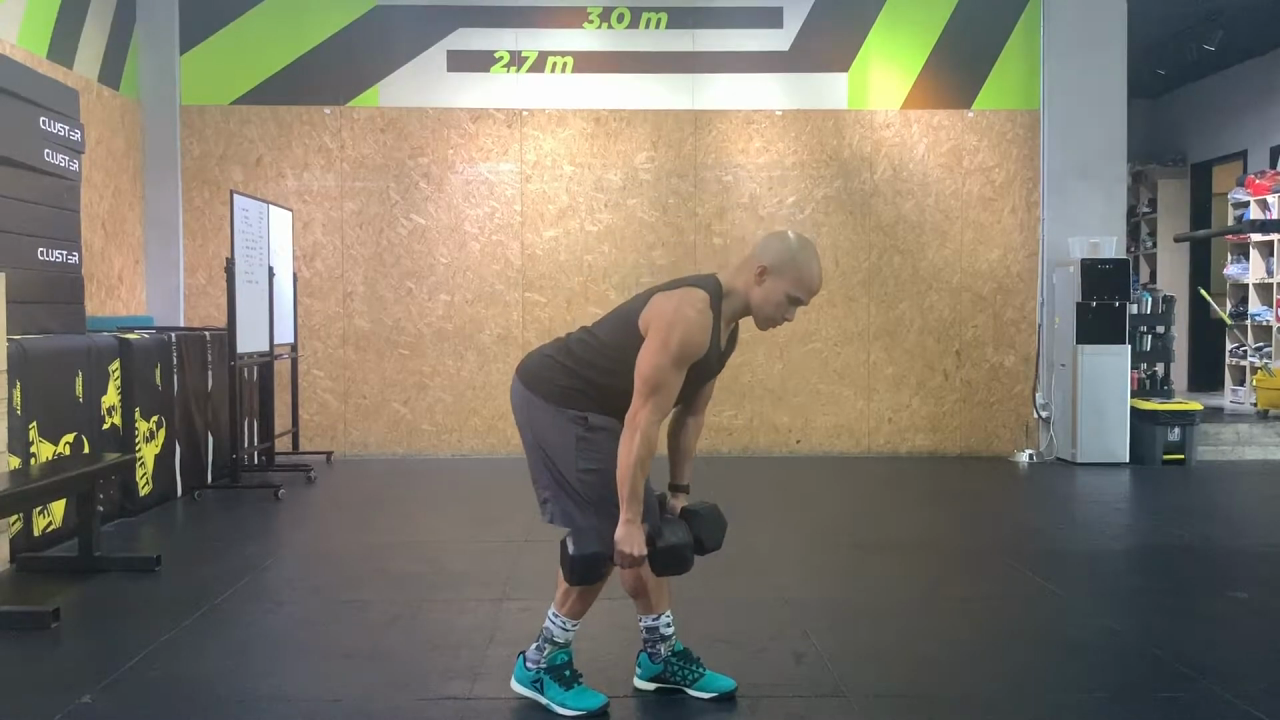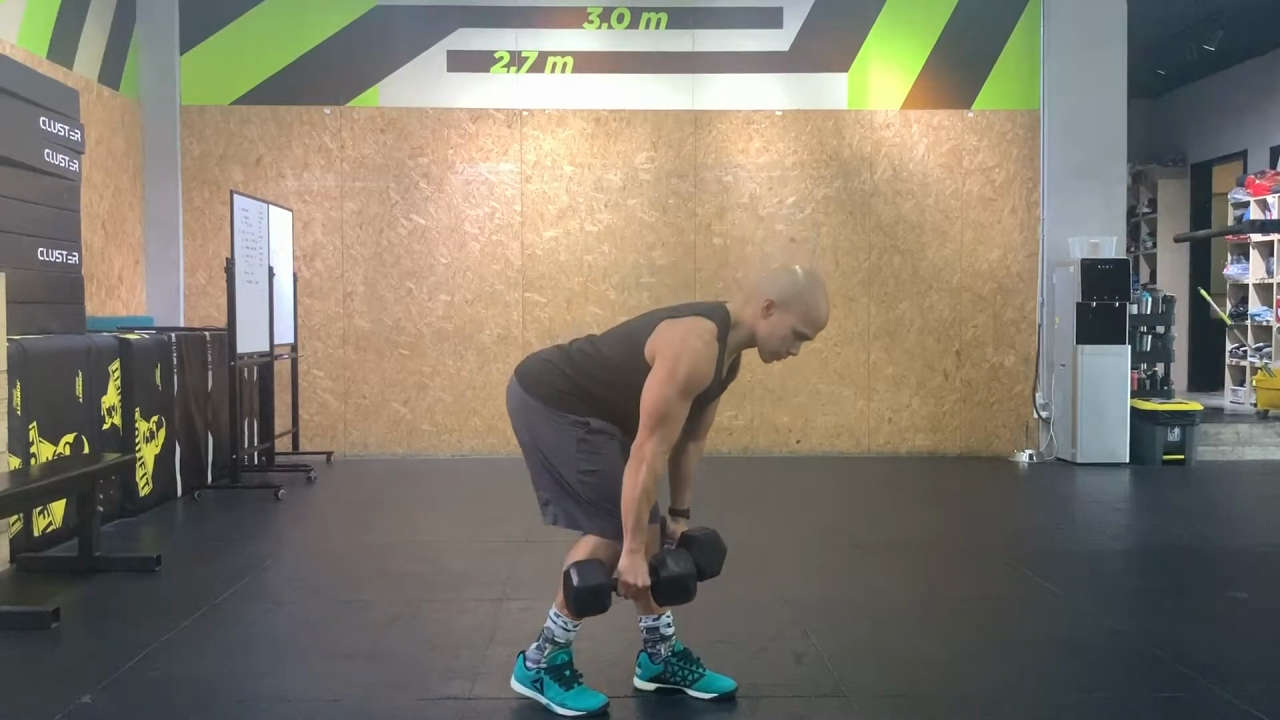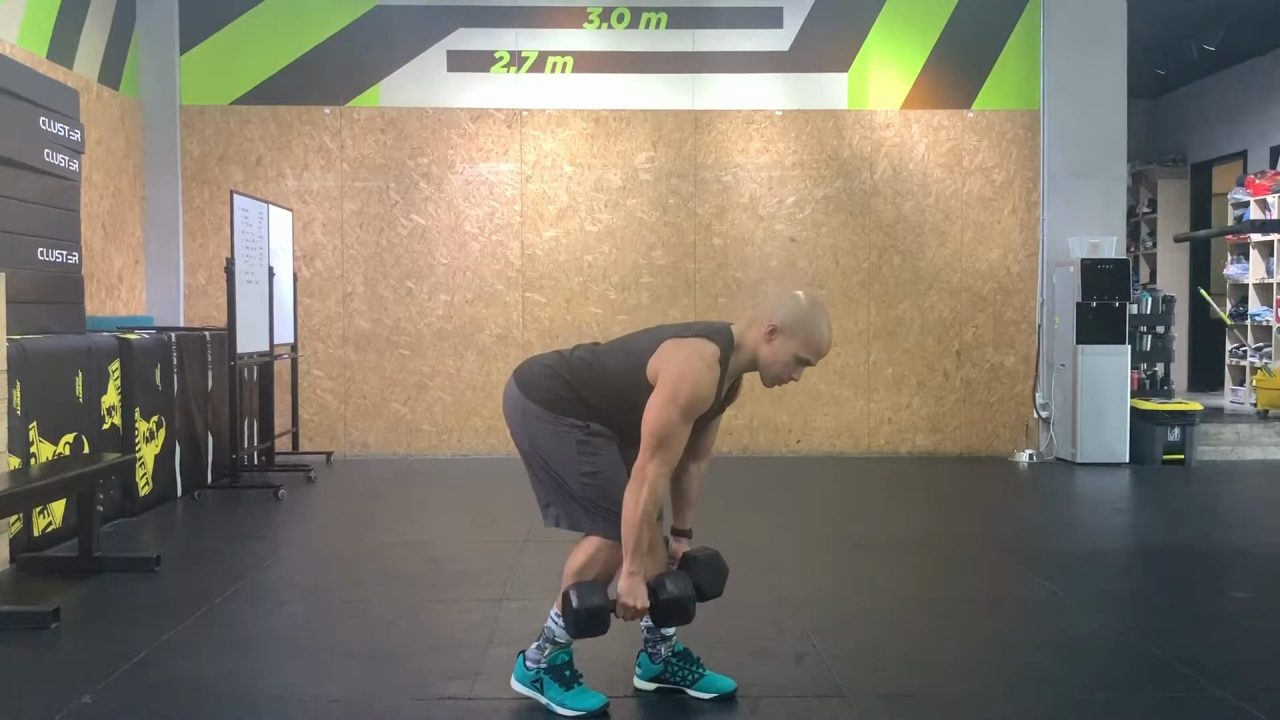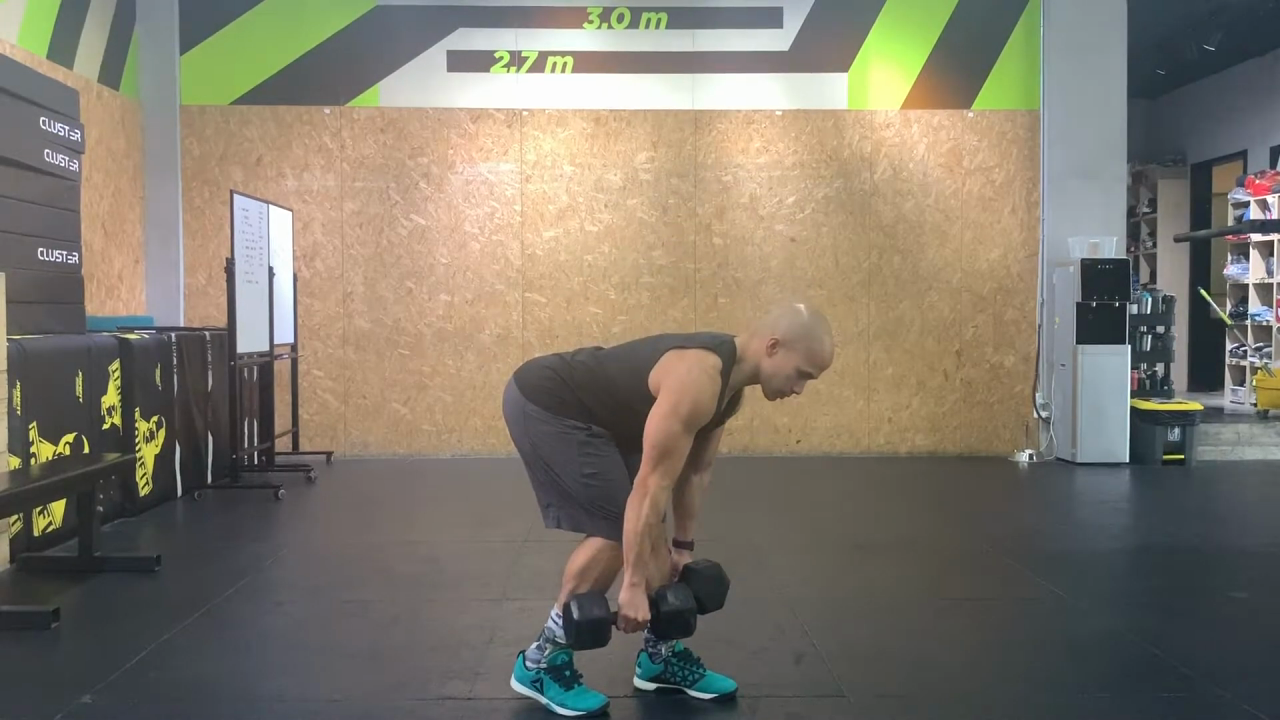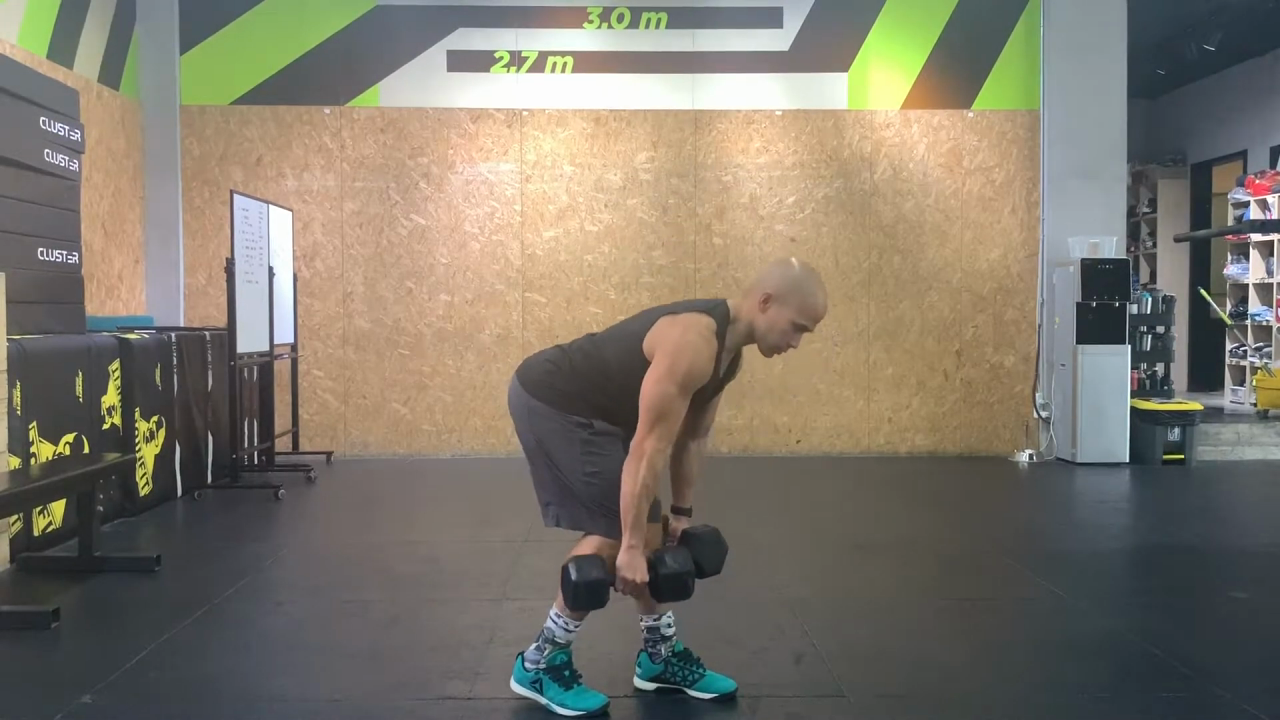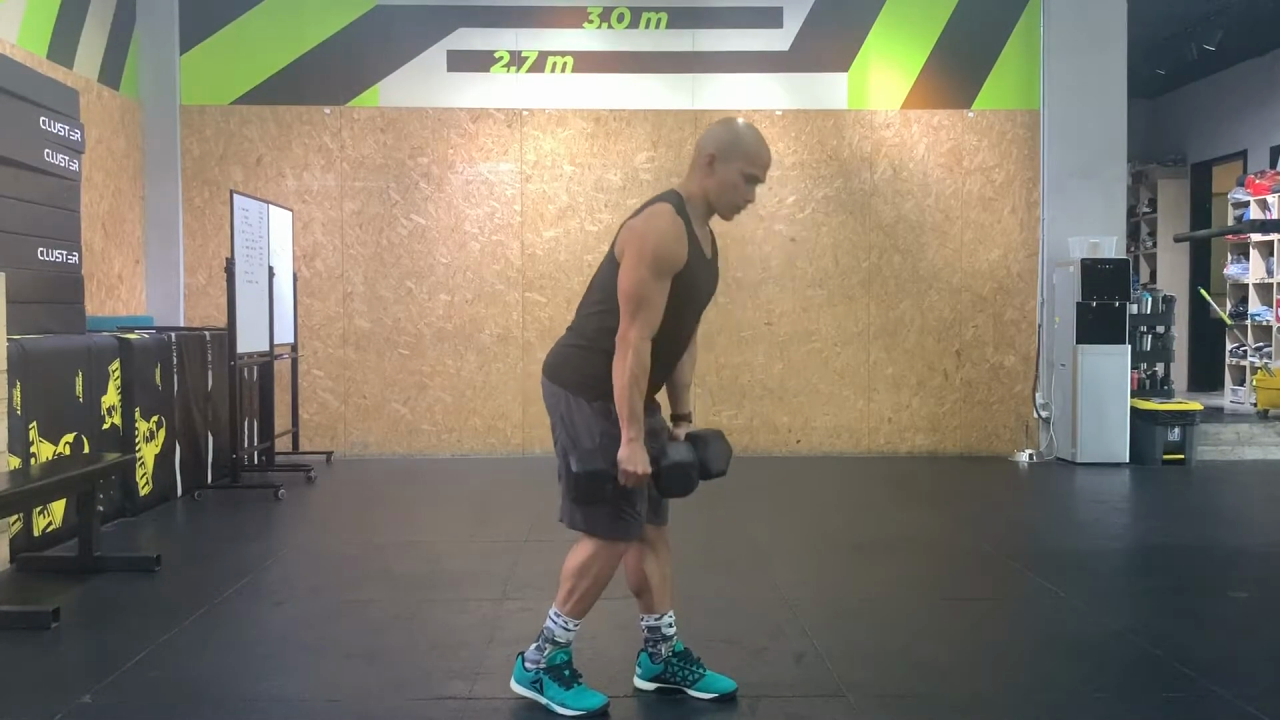
dt=0.4s
person 1, frame 1
left shoulder: (725, 325)
right shoulder: (688, 316)
left elbow: (690, 414)
right elbow: (643, 422)
left wrist: (680, 491)
right wrist: (628, 521)
left hip: (592, 405)
right hip: (553, 398)
left knee: (646, 531)
right knee: (606, 532)
left ankle: (661, 655)
right ankle: (540, 663)
person 1, frame 2
left shoulder: (727, 352)
right shoulder: (695, 346)
left elbow: (690, 439)
right elbow: (648, 452)
left wrist: (680, 516)
right wrist: (632, 553)
left hip: (589, 408)
right hip: (548, 400)
left knee: (645, 527)
right knee: (612, 530)
left ankle: (660, 656)
right ankle: (541, 662)
person 1, frame 3
left shoulder: (727, 371)
right shoulder: (697, 368)
left elbow: (692, 459)
right elbow: (650, 474)
left wrist: (682, 535)
right wrist: (632, 574)
left hip: (588, 410)
right hip: (545, 404)
left knee: (644, 528)
right knee: (613, 530)
left ankle: (660, 654)
right ankle: (542, 661)
person 1, frame 4
left shoulder: (729, 382)
right shoulder: (698, 380)
left elbow: (695, 471)
right elbow: (652, 486)
left wrist: (683, 547)
right wrist: (633, 586)
left hip: (587, 413)
right hip: (545, 405)
left knee: (647, 528)
right knee: (615, 530)
left ankle: (661, 654)
right ankle: (542, 660)
person 1, frame 5
left shoulder: (727, 349)
right shoulder: (693, 343)
left elbow: (691, 437)
right elbow: (649, 449)
left wrist: (682, 514)
right wrist: (631, 548)
left hip: (590, 409)
right hip: (549, 401)
left knee: (647, 525)
right knee: (611, 529)
left ankle: (661, 654)
right ankle: (541, 662)
person 1, frame 6
left shoulder: (703, 237)
right shoulder: (661, 228)
left elbow: (682, 337)
right elbow: (632, 341)
left wrist: (681, 416)
right wrist: (631, 439)
left hip: (625, 391)
right hip: (586, 389)
left knee: (651, 523)
right knee: (612, 530)
left ankle: (661, 655)
right ankle: (540, 663)
